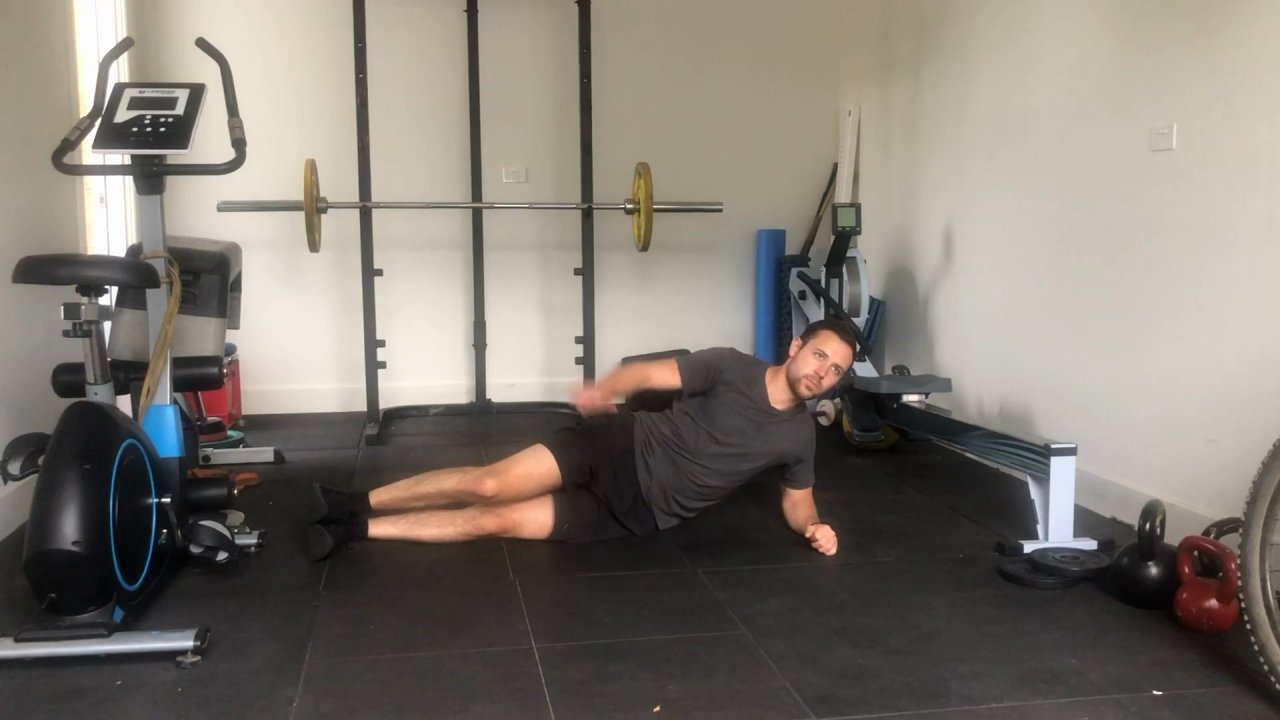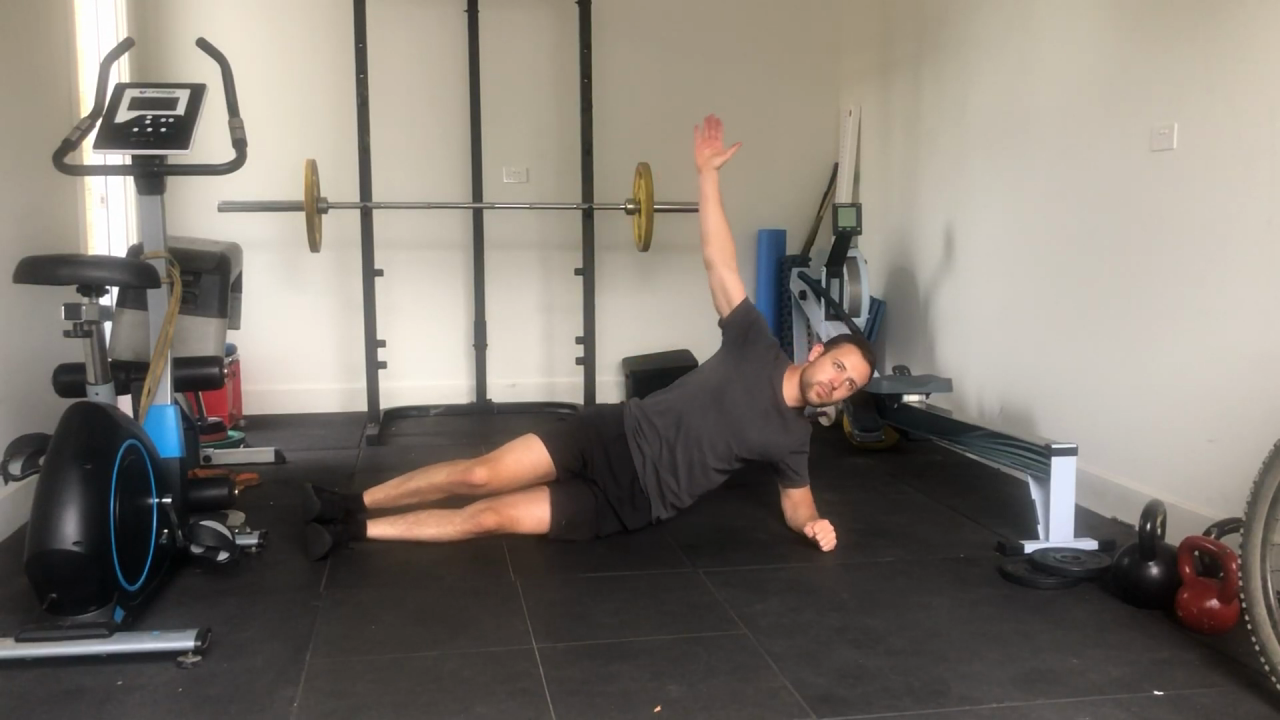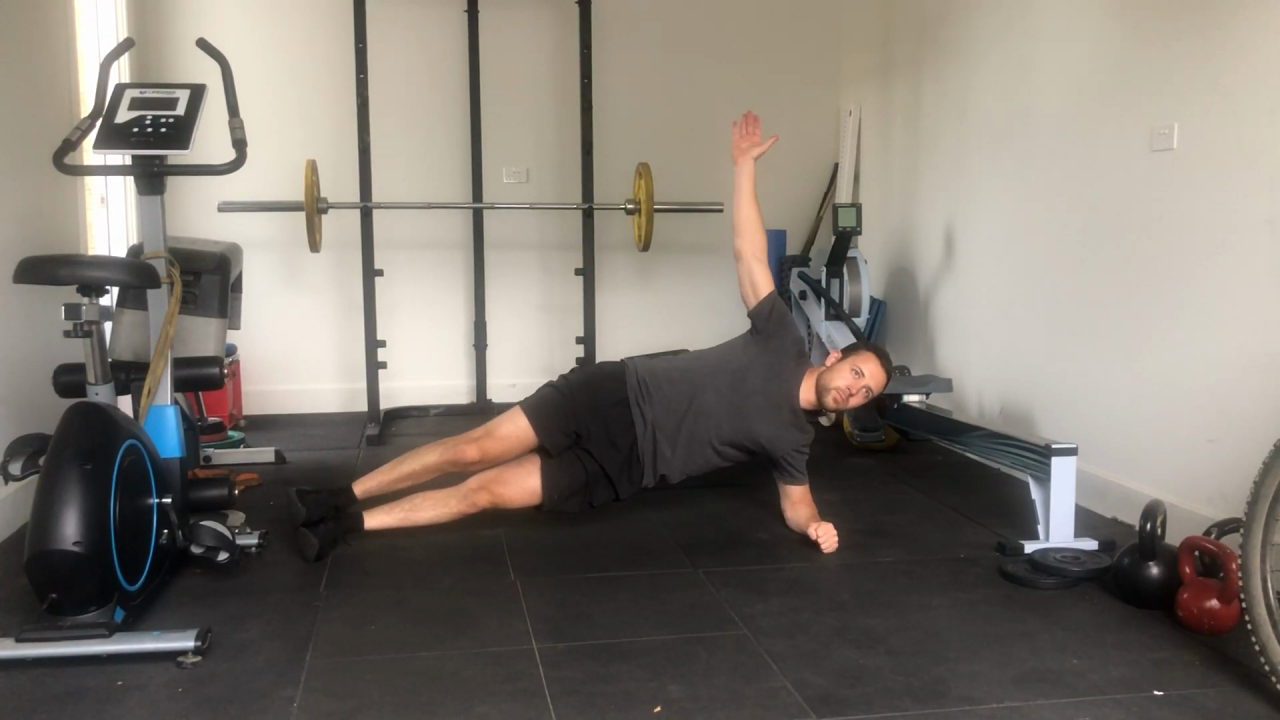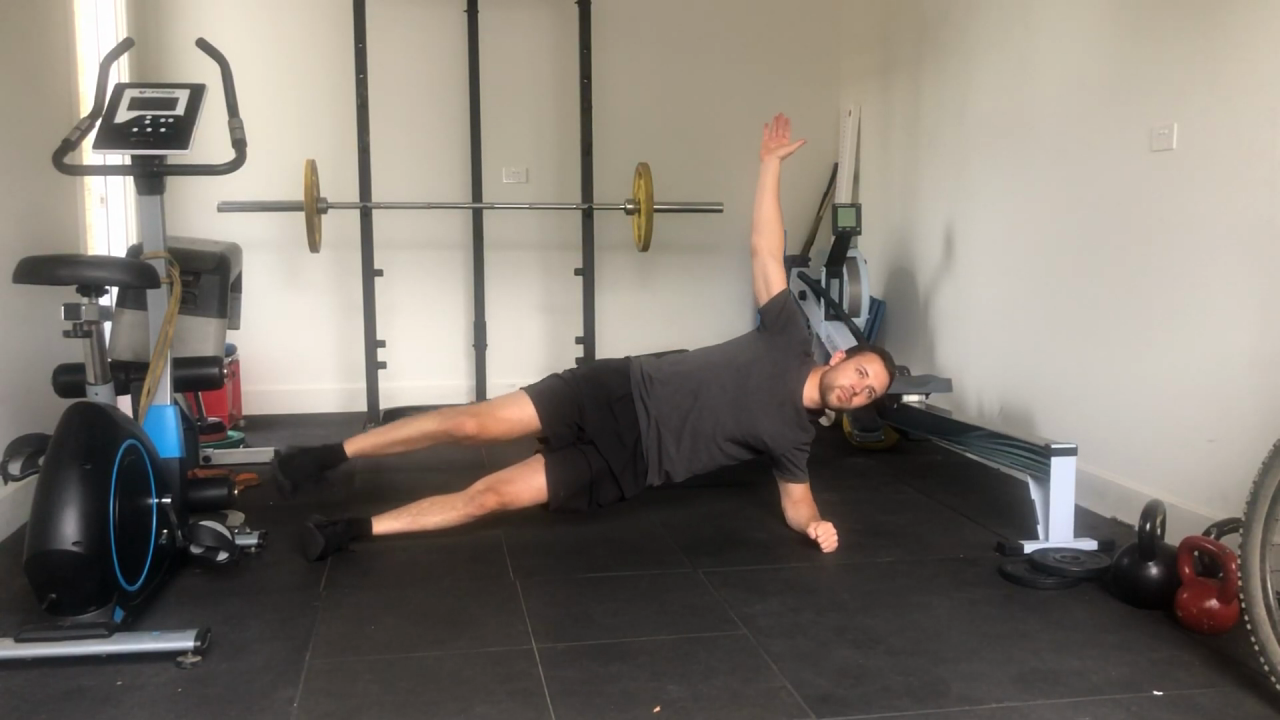
dt=0.7s
person 1, frame 1
left shoulder: (800, 437)
right shoulder: (734, 370)
left elbow: (797, 498)
right elbow: (649, 372)
left wrist: (815, 527)
right wrist: (606, 387)
left hip: (643, 512)
right hip: (622, 449)
left knee: (499, 523)
right knee: (495, 484)
left ankle: (359, 532)
right ankle: (357, 505)
person 1, frame 2
left shoulder: (793, 436)
right shoulder: (756, 348)
left elbow: (795, 500)
right elbow: (718, 262)
left wrist: (814, 526)
right wrist: (707, 172)
left hip: (632, 500)
right hip: (616, 434)
left knee: (490, 516)
right knee: (482, 476)
left ankle: (354, 531)
right ankle: (353, 506)
person 1, frame 3
left shoulder: (793, 436)
right shoulder: (784, 342)
left elbow: (795, 499)
right elbow: (748, 253)
left wrist: (816, 525)
right wrist: (744, 163)
left hip: (624, 459)
right hip: (613, 395)
left knee: (485, 492)
right knee: (476, 451)
left ankle: (347, 524)
right ankle: (341, 501)
person 1, frame 4
left shoulder: (795, 434)
right shoulder: (791, 339)
left elbow: (795, 500)
right elbow: (765, 250)
left wrist: (816, 525)
right wrist: (771, 162)
left hip: (627, 459)
right hip: (619, 392)
left knee: (491, 494)
right knee: (475, 422)
left ankle: (352, 528)
right ankle: (334, 454)
